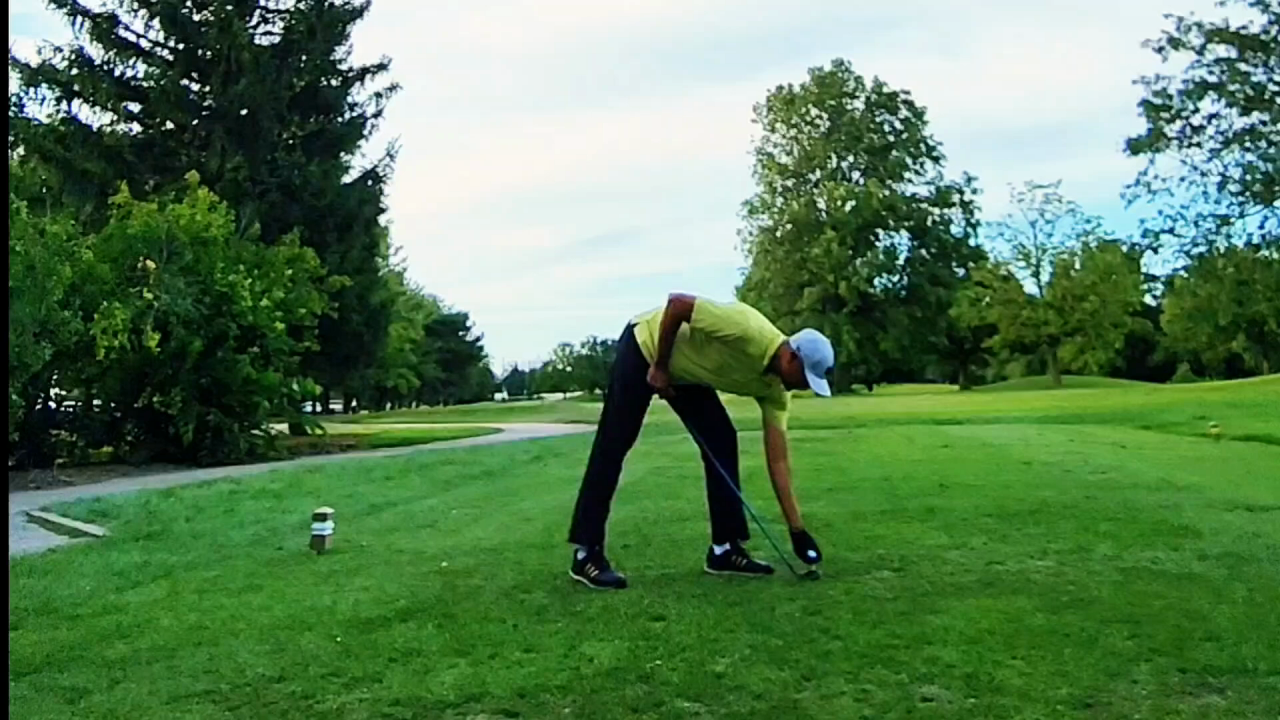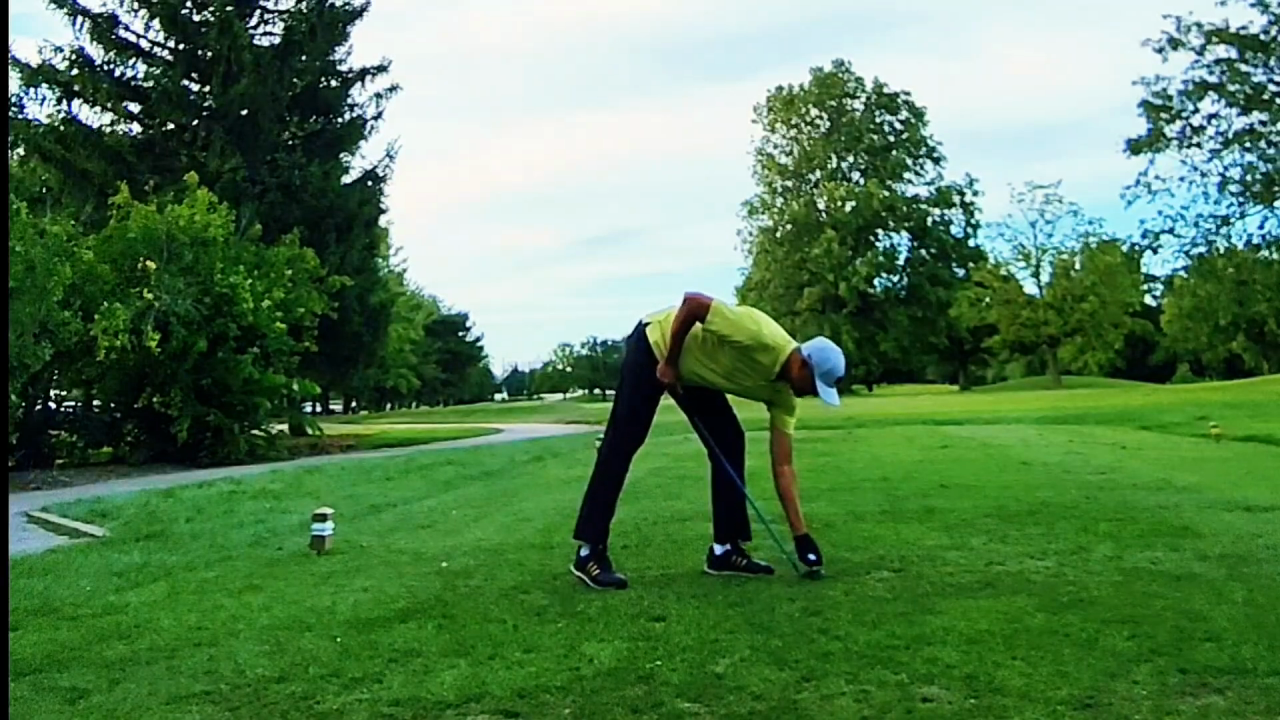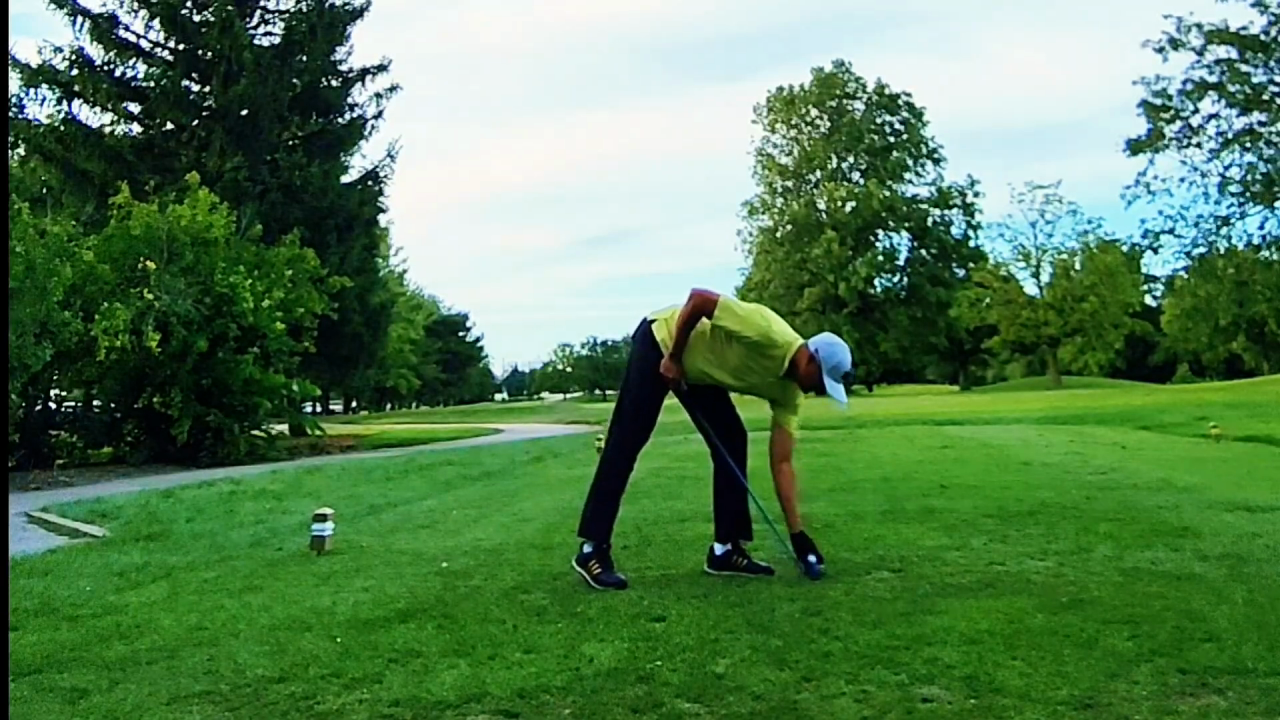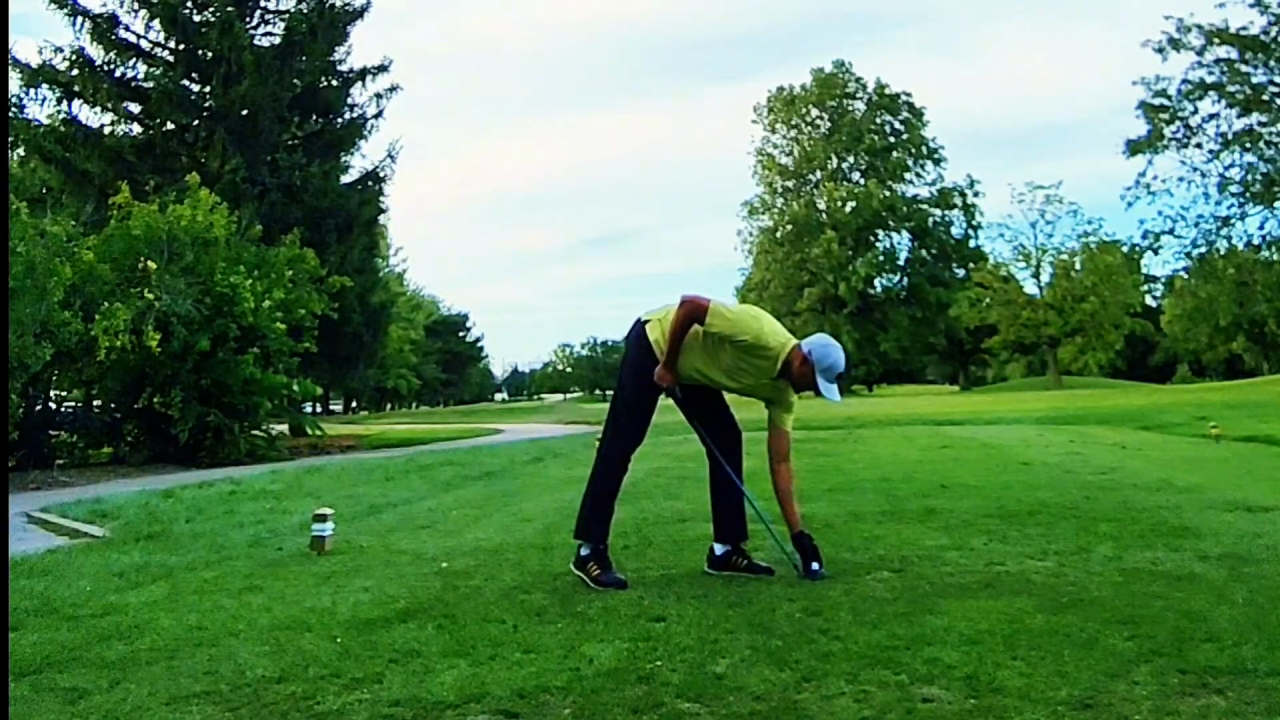
dt=0.7s
person 1, frame 1
left shoulder: (773, 387)
right shoulder: (748, 329)
left elbow: (778, 460)
right elbow: (676, 303)
left wrist: (797, 529)
right wrist: (660, 366)
left hip: (686, 370)
right hip: (645, 344)
left knee: (722, 442)
right knee: (613, 445)
left ankle: (725, 547)
right ankle: (587, 554)
person 1, frame 2
left shoulder: (782, 392)
right shoulder: (759, 334)
left elbow: (782, 466)
right elbow: (691, 302)
left wrist: (800, 534)
right wrist: (669, 362)
left hip: (694, 372)
right hip: (655, 344)
left knee: (729, 444)
right knee: (622, 446)
left ankle: (725, 548)
right ankle: (590, 552)
person 1, frame 3
left shoulder: (787, 390)
right shoulder: (767, 330)
left elbow: (782, 463)
right elbow: (698, 297)
left wrist: (796, 532)
right wrist: (673, 358)
left hip: (698, 369)
right hip: (661, 341)
left knee: (732, 444)
right knee: (626, 443)
left ankle: (726, 548)
right ankle: (593, 550)
person 1, frame 4
left shoulder: (781, 390)
right shoulder: (760, 333)
left elbow: (780, 463)
right elbow: (688, 304)
left wrist: (798, 532)
right wrist: (667, 366)
left hip: (692, 370)
right hip: (654, 342)
left knee: (727, 443)
right knee: (620, 445)
left ankle: (726, 549)
right ankle: (590, 552)
